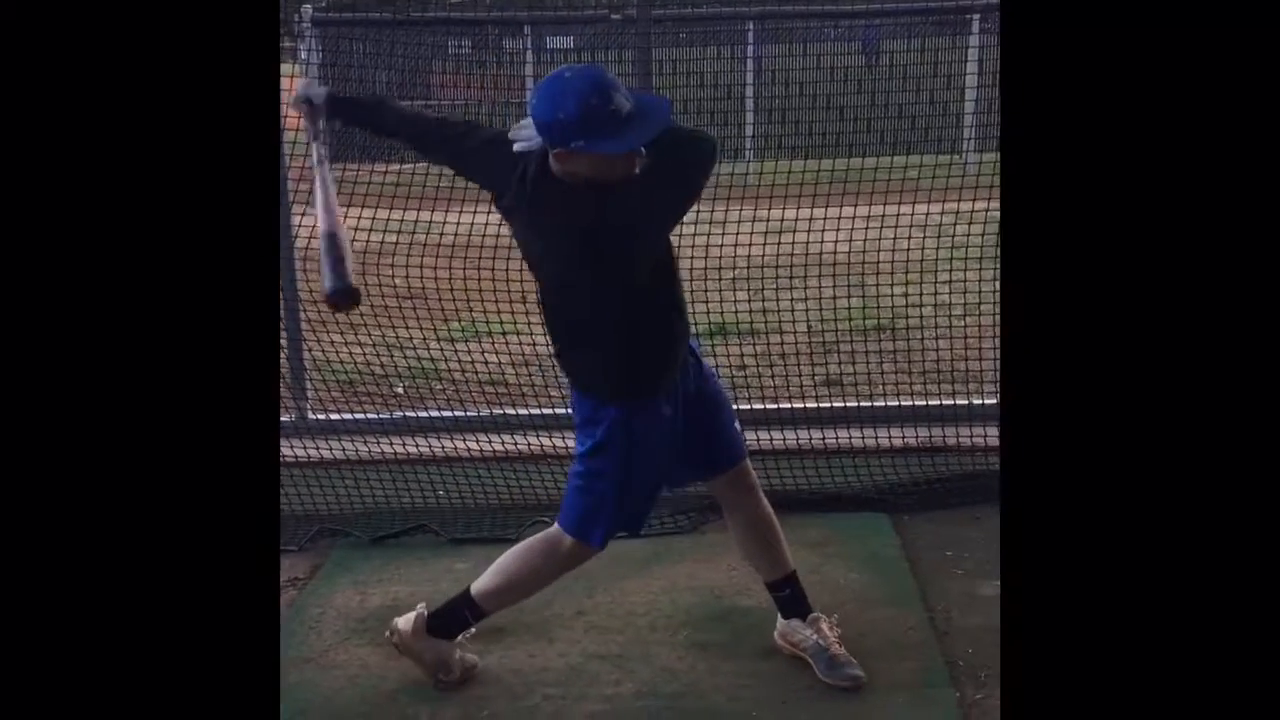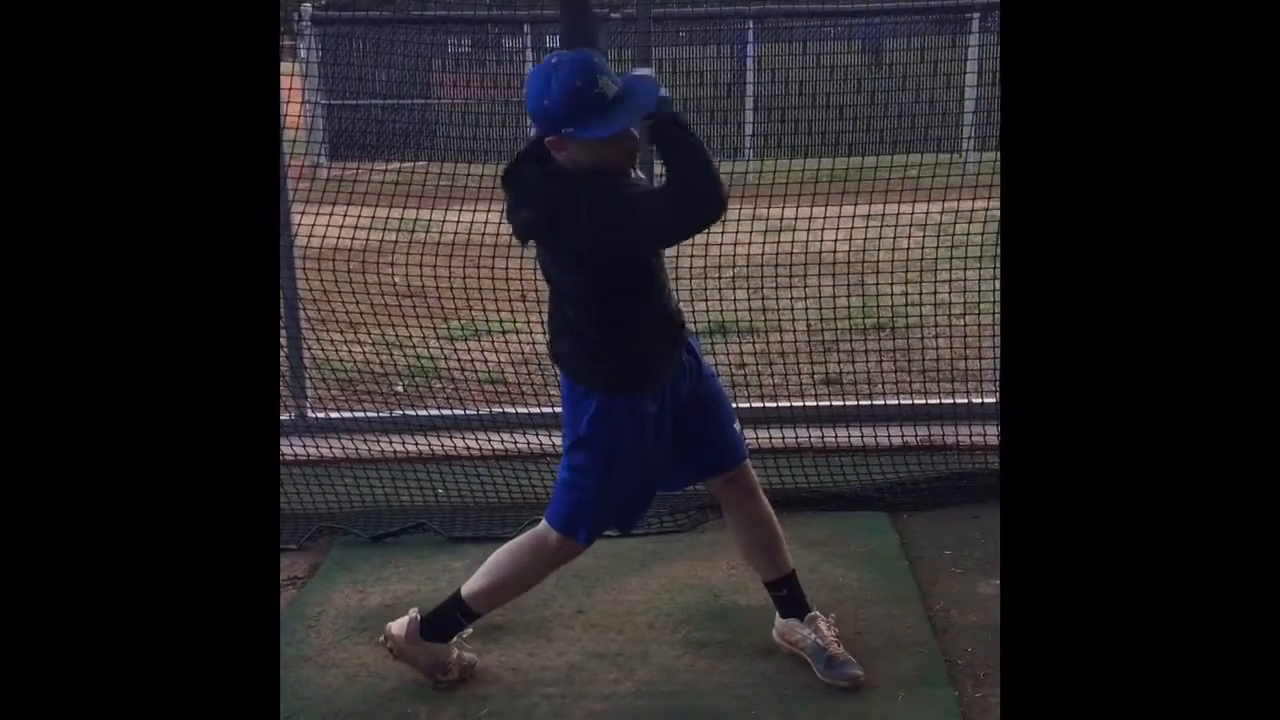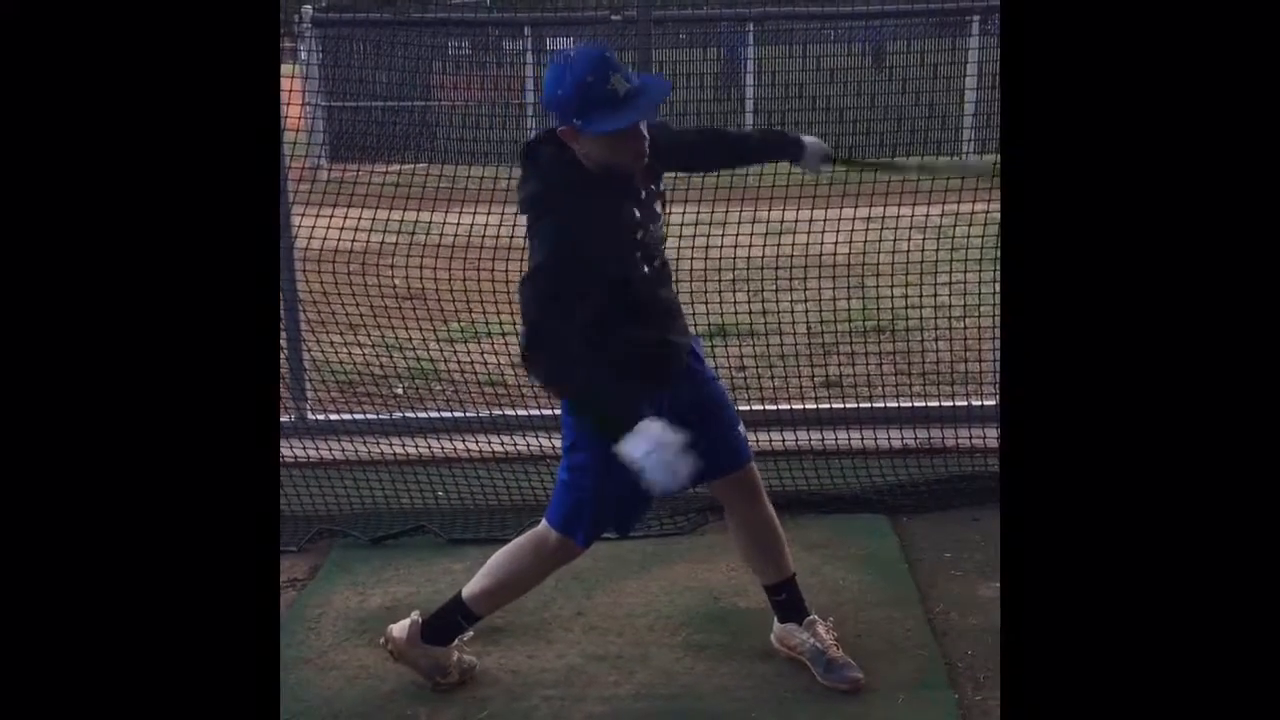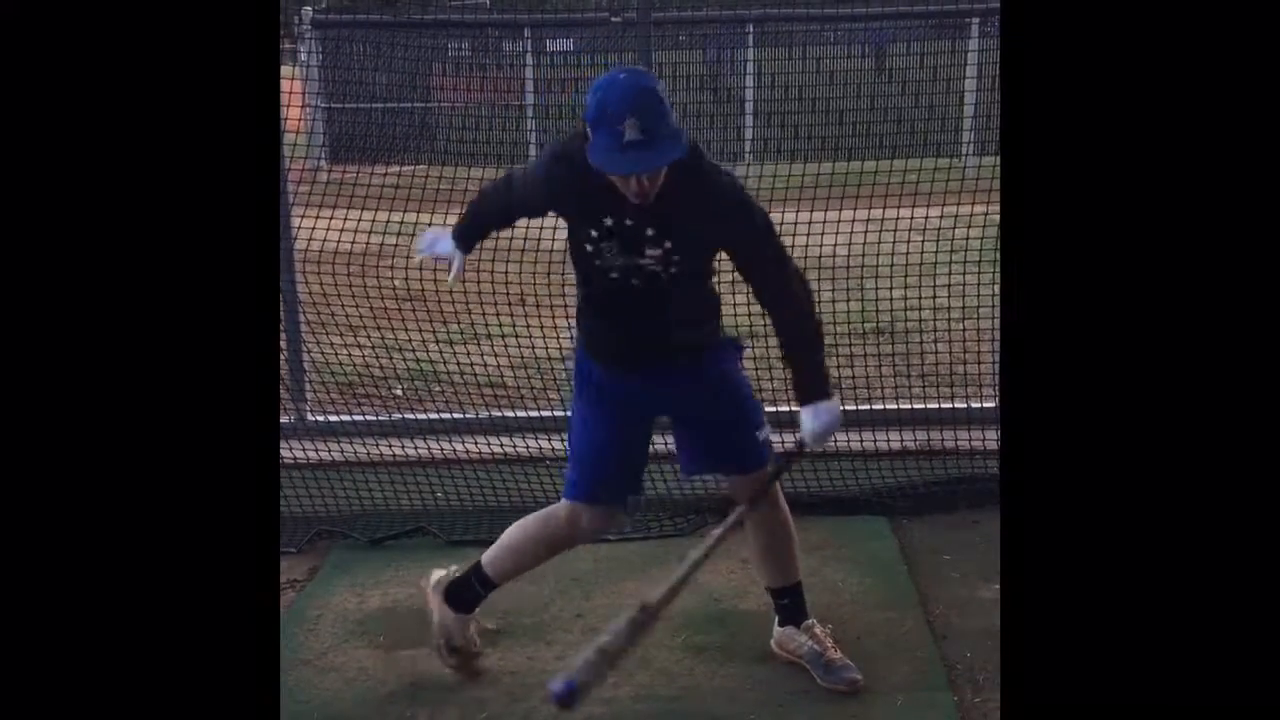
dt=0.3s
person 1, frame 1
left shoulder: (509, 165)
right shoulder: (614, 212)
left elbow: (432, 132)
right elbow: (697, 151)
left wrist: (331, 103)
left hip: (667, 358)
right hip: (623, 394)
left knee: (735, 482)
right knee: (580, 541)
left ankle: (798, 623)
right ankle: (426, 632)
person 1, frame 2
left shoulder: (552, 168)
right shoulder: (586, 211)
right elbow: (702, 201)
right wrist: (659, 105)
left hip: (667, 359)
right hip: (615, 392)
left knee: (738, 483)
right knee: (566, 535)
left ankle: (796, 620)
right ankle: (423, 633)
person 1, frame 3
left shoulder: (636, 144)
right shoulder: (564, 212)
left elbow: (699, 145)
right elbow: (546, 344)
left wrist: (786, 145)
right wrist: (628, 430)
left hip: (673, 357)
right hip: (608, 388)
left knee: (743, 485)
right knee: (566, 536)
left ankle: (794, 624)
right ankle: (425, 634)
person 1, frame 4
left shoulder: (708, 188)
right shoulder: (566, 173)
left elbow: (781, 285)
right elbow: (505, 193)
left wrist: (815, 391)
right wrist: (459, 237)
left hip: (700, 353)
right hip: (613, 365)
left knee: (760, 485)
right knee: (586, 515)
left ankle: (794, 626)
right ankle: (456, 595)
